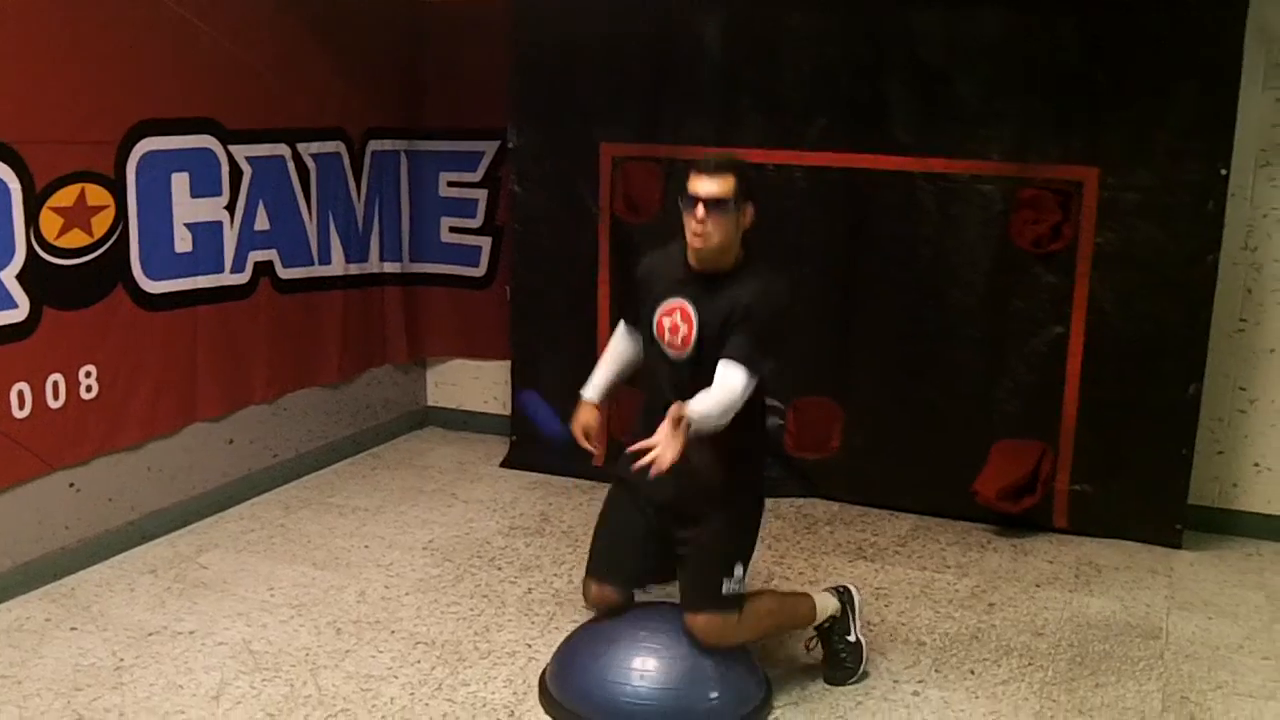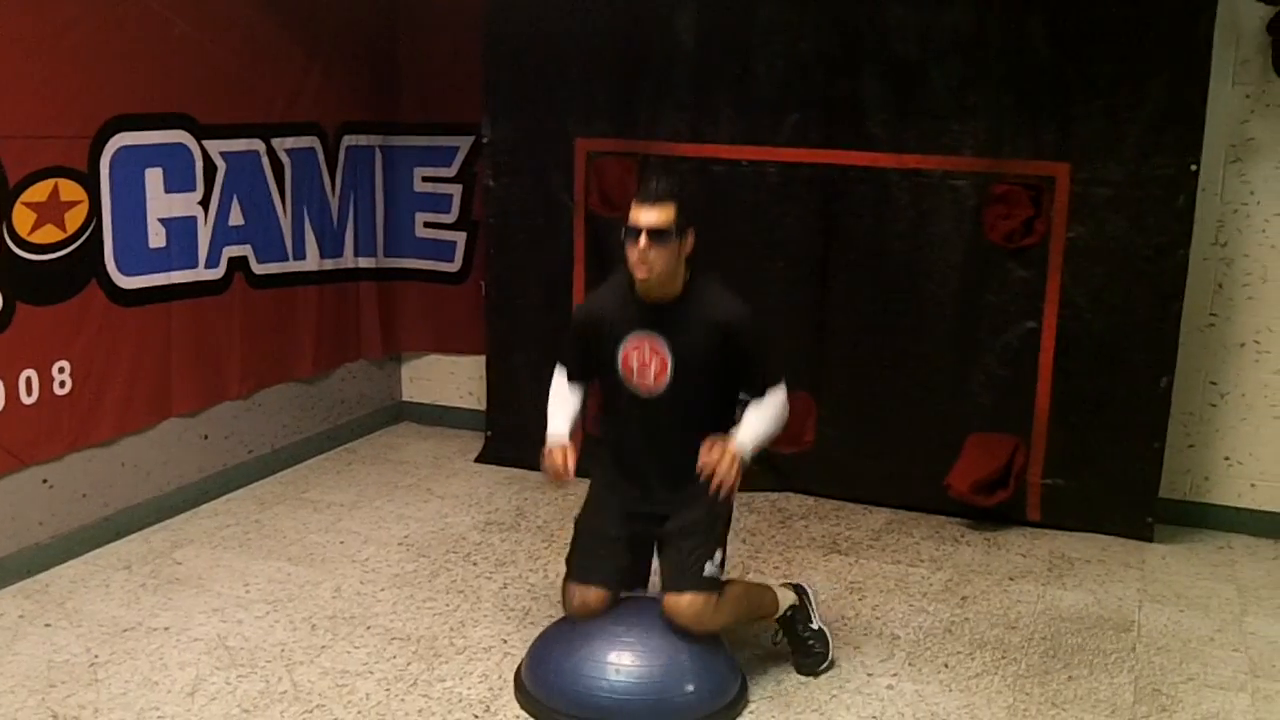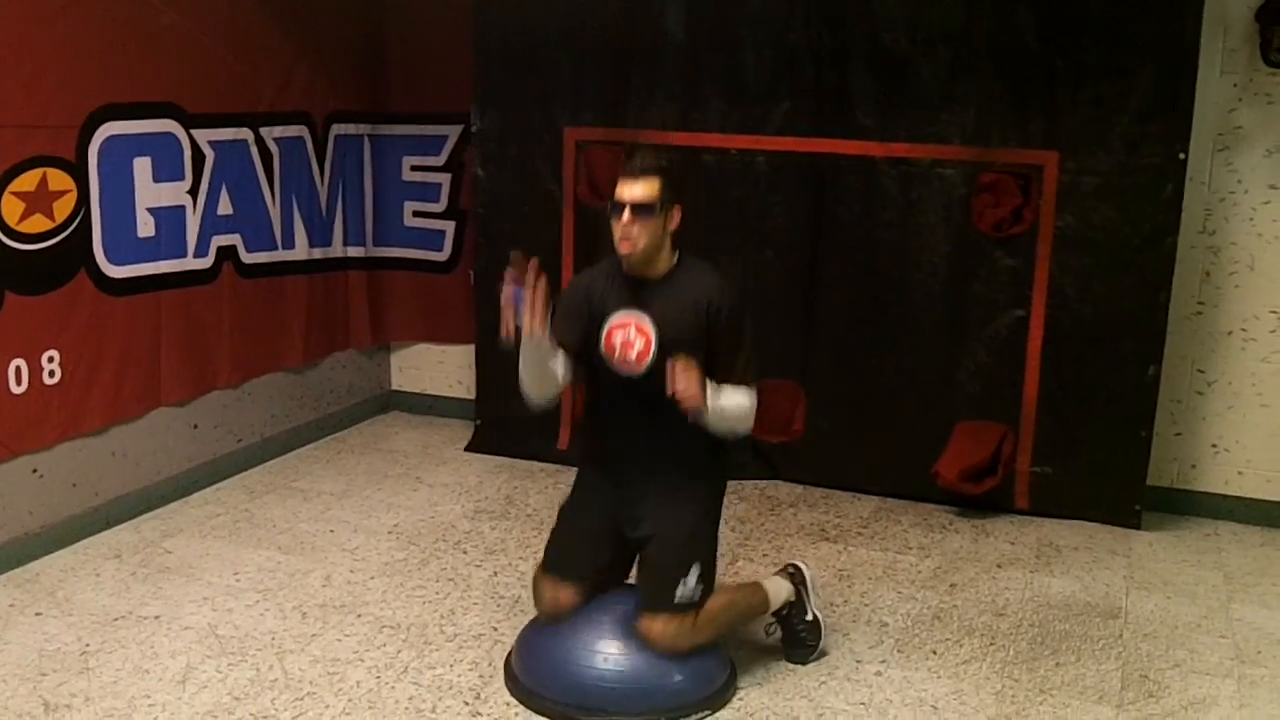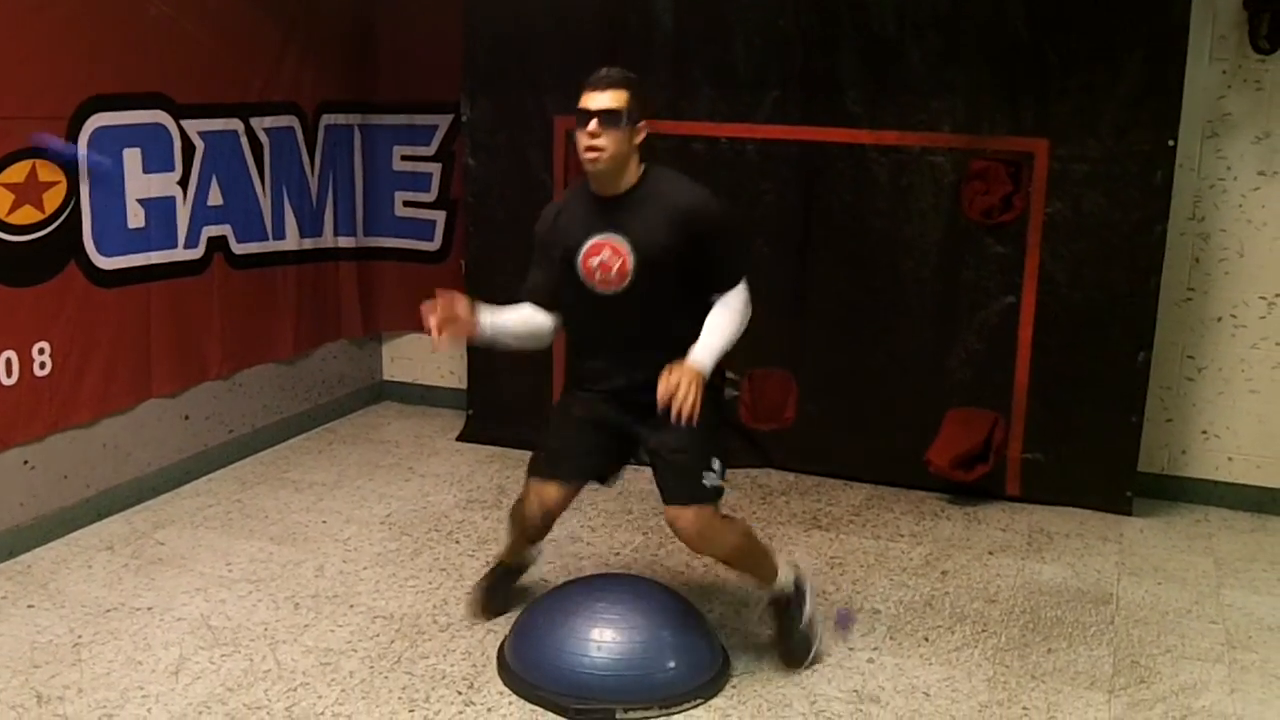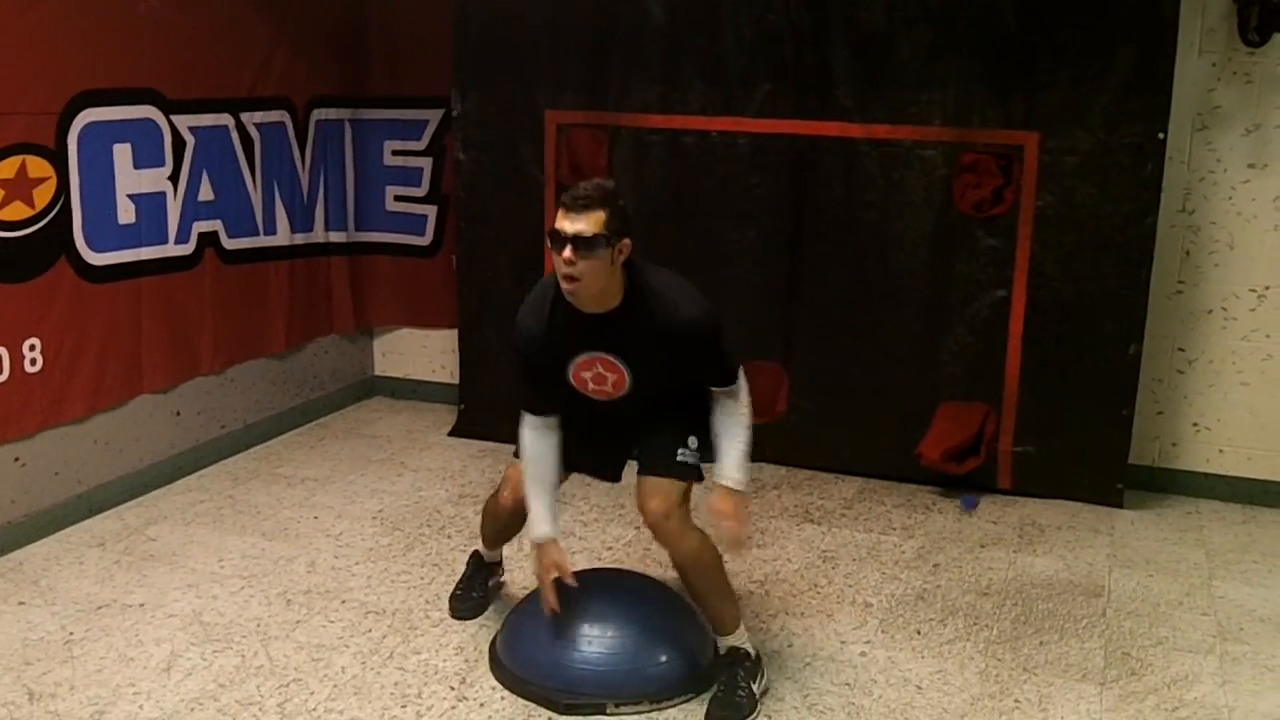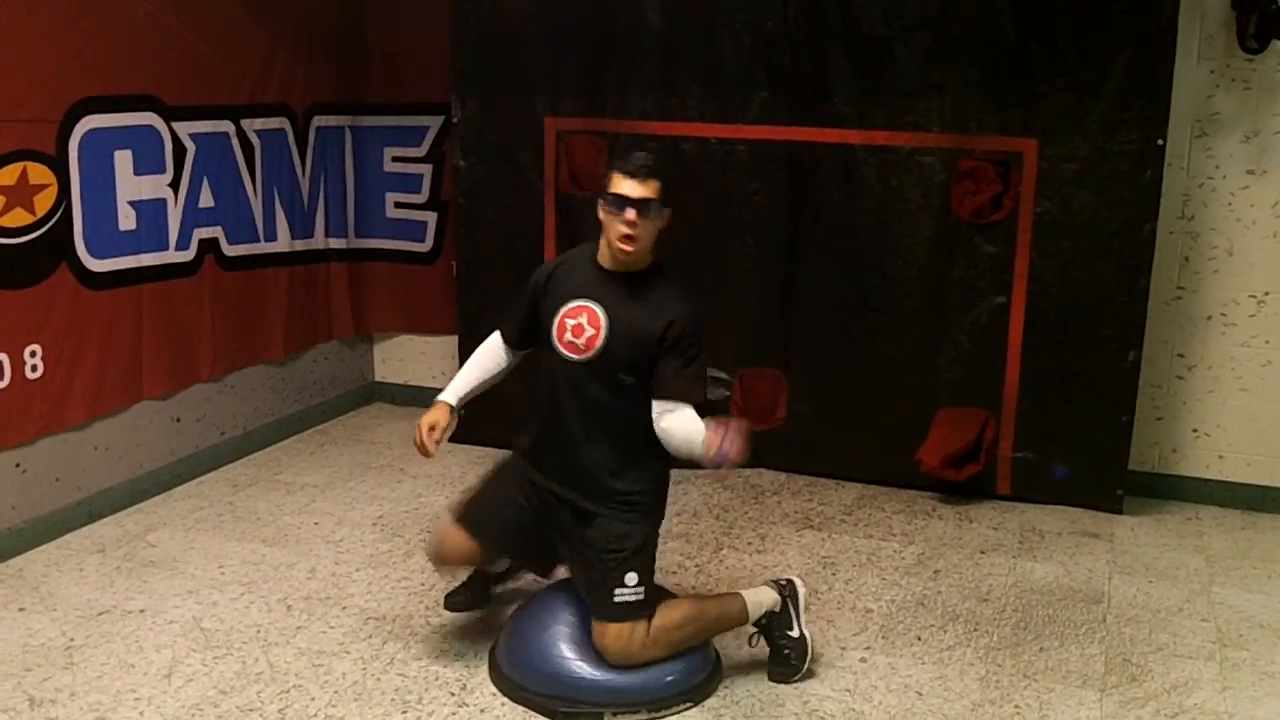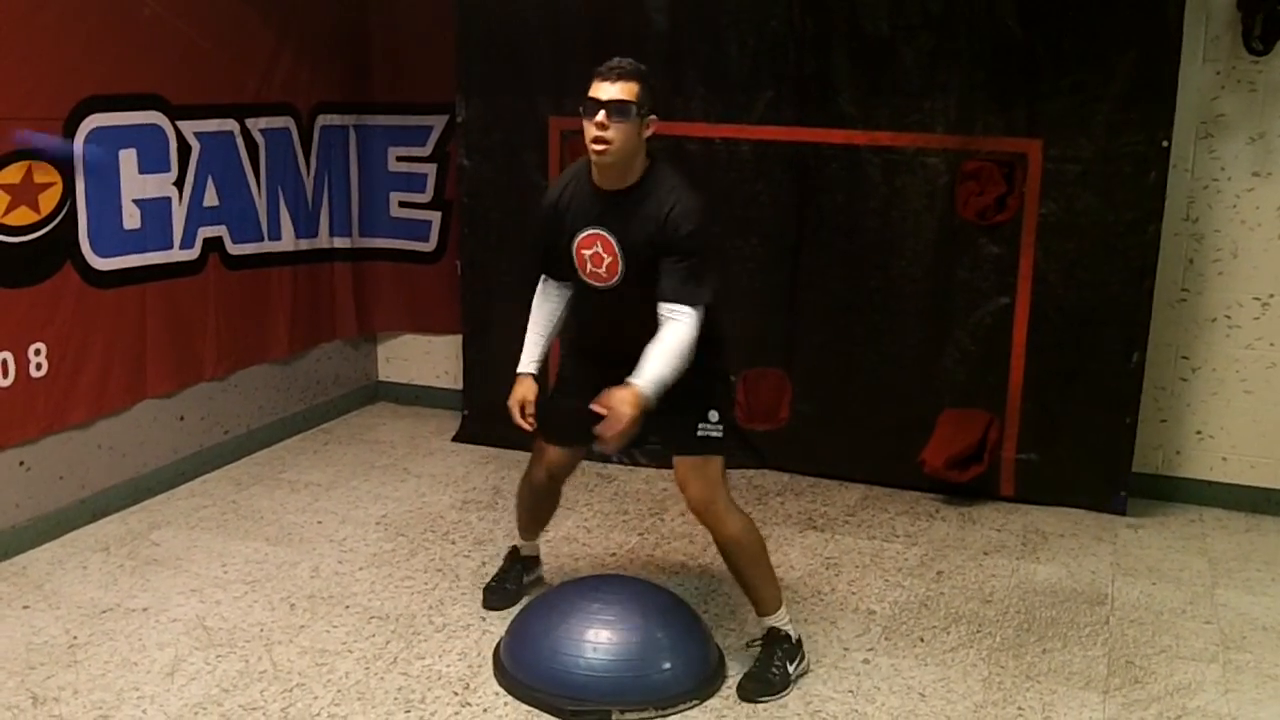
dt=0.7s
person 1, frame 1
left shoulder: (755, 297)
right shoulder: (656, 269)
left elbow: (731, 389)
left wrist: (686, 419)
right wrist: (594, 396)
left hip: (722, 477)
right hip: (651, 465)
left knee: (712, 628)
right knee: (600, 595)
left ankle: (832, 607)
right ankle: (623, 597)
person 1, frame 2
left shoulder: (722, 316)
right shoulder: (600, 310)
left elbow: (774, 398)
right elbow: (569, 378)
left wrist: (738, 444)
right wrist: (558, 435)
left hip: (695, 487)
right hip: (618, 480)
left knee: (690, 611)
right knee: (581, 605)
left ankle: (790, 603)
right ankle: (628, 563)
person 1, frame 3
left shoulder: (708, 297)
right shoulder: (589, 290)
left elbow: (742, 408)
right elbow: (543, 391)
left wrist: (704, 400)
right wrist: (534, 341)
left hip: (679, 487)
right hip: (603, 480)
left knee: (667, 633)
right knee: (552, 605)
left ankle: (784, 591)
right ankle: (604, 572)
person 1, frame 4
left shoulder: (685, 206)
right shoulder: (561, 218)
left elbow: (735, 297)
right elbow: (543, 317)
left wrist: (698, 364)
right wrist: (480, 323)
left hip: (670, 392)
right hip: (593, 388)
left knee: (694, 524)
right knee: (538, 504)
left ankle: (787, 590)
right ankle: (513, 561)
person 1, frame 5
left shoulder: (678, 310)
right shoulder: (538, 319)
left elbow: (730, 391)
right elbow: (539, 422)
left wrist: (731, 481)
right wrist: (544, 538)
left hip: (666, 414)
right hip: (580, 409)
left knee: (662, 513)
right knee: (511, 498)
left ankle: (739, 651)
right ankle: (487, 562)
person 1, frame 6
left shoulder: (673, 309)
right shoulder: (558, 274)
left elbow: (672, 416)
right elbow: (508, 342)
left wrist: (704, 439)
right wrist: (447, 401)
left hip: (621, 489)
right hip: (542, 465)
left knee: (621, 645)
right knee: (449, 550)
left ankle: (771, 603)
right ankle: (501, 558)
person 1, frame 7
left shoulder: (675, 208)
right shoulder: (563, 195)
left elbow: (681, 322)
right elbow: (555, 285)
left wrist: (640, 392)
right wrist: (527, 368)
left hip: (676, 371)
right hip: (592, 359)
left knee: (707, 502)
right knee: (545, 466)
left ankle: (781, 634)
right ankle: (524, 558)
